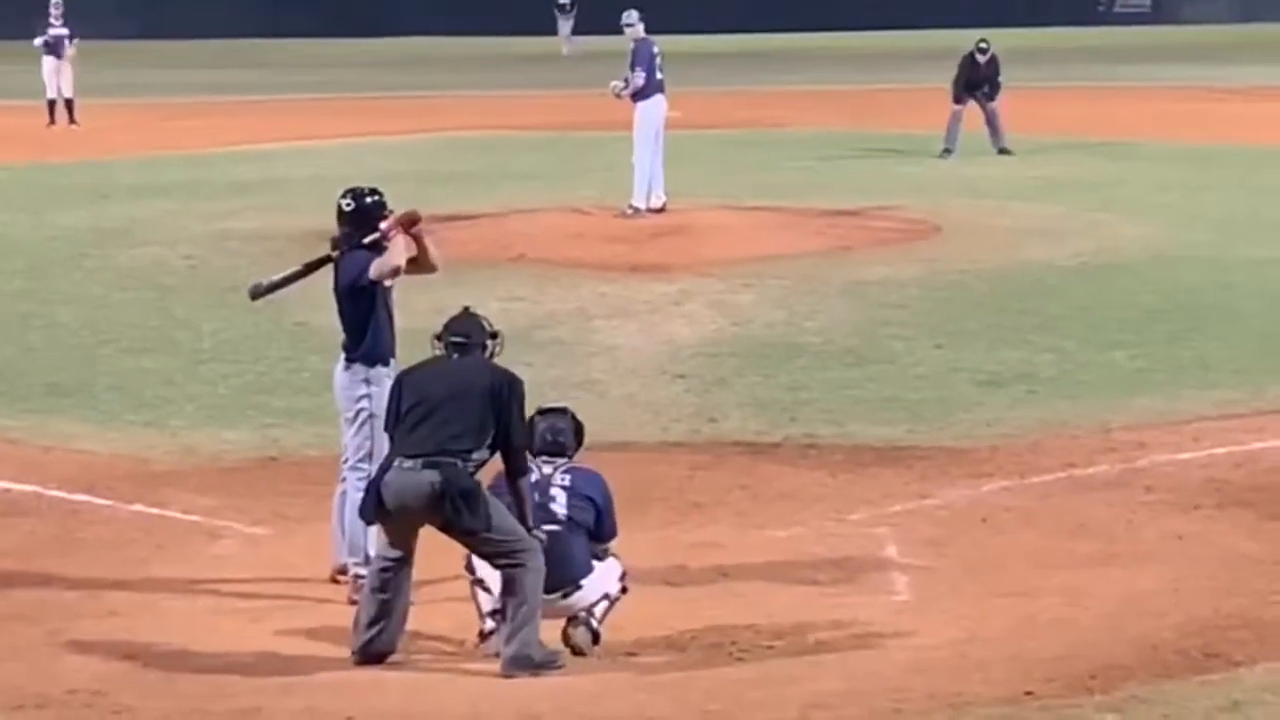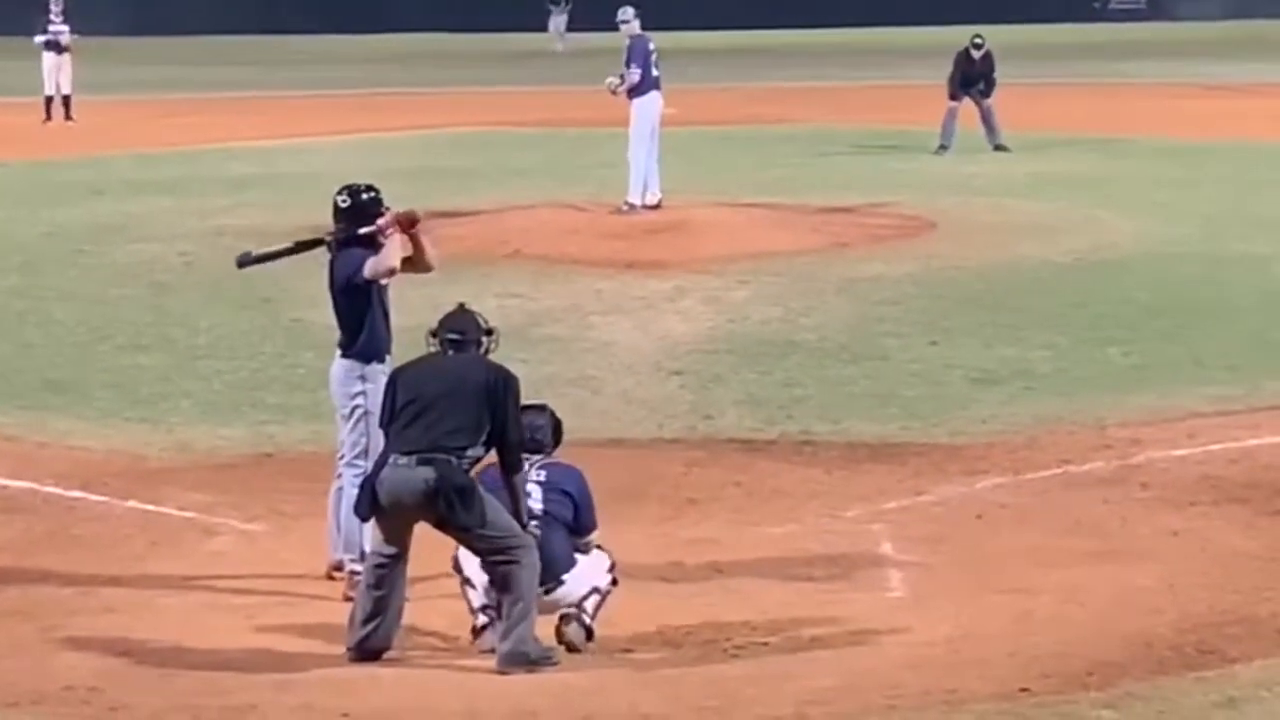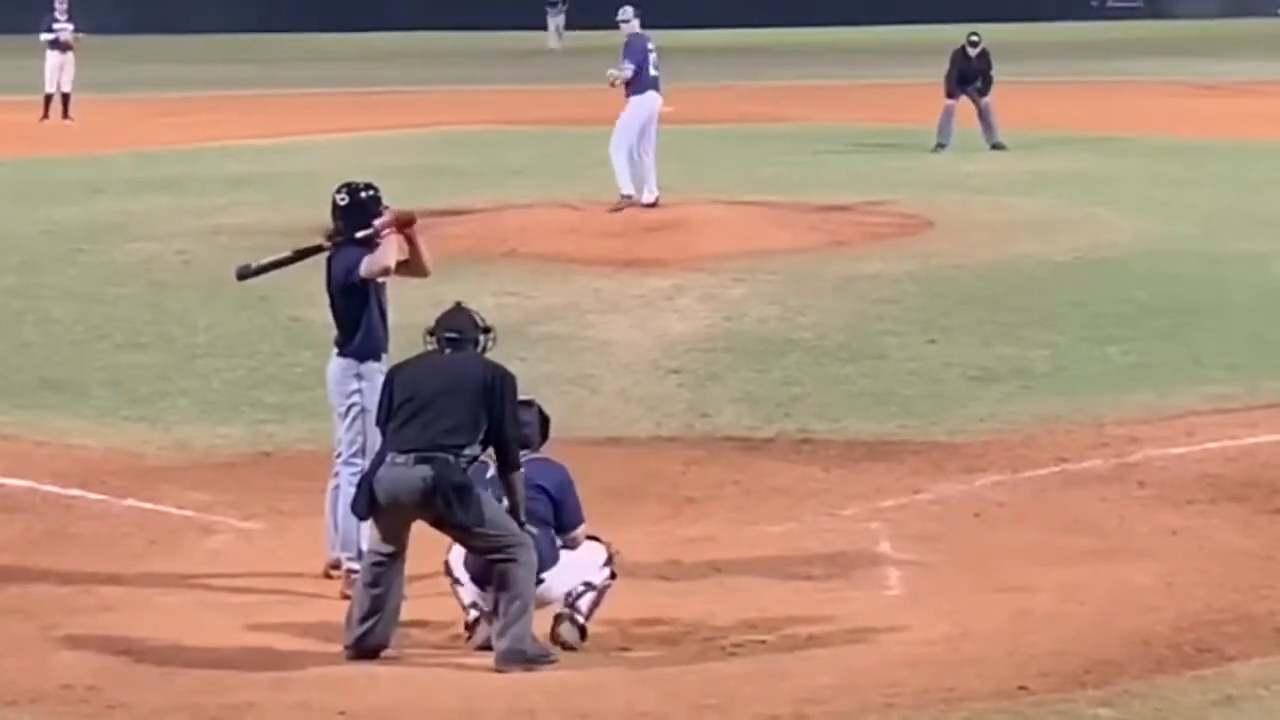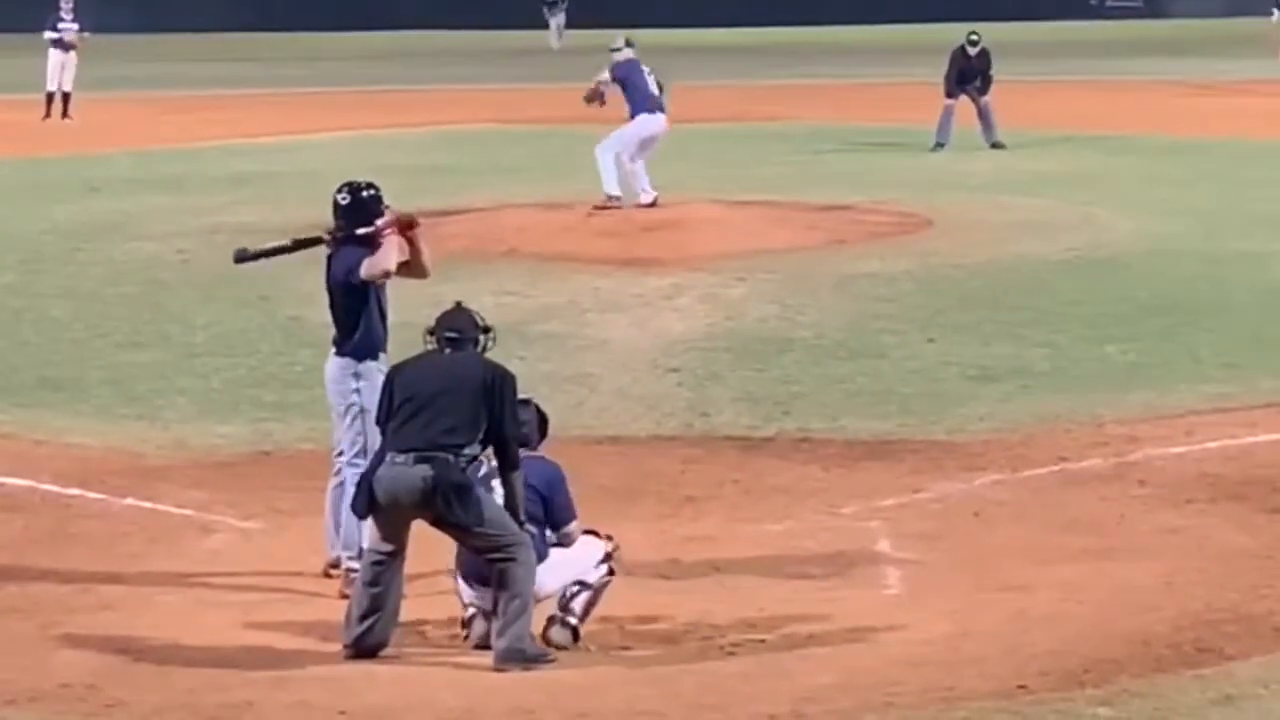
dt=0.3s
person 1, frame 1
left shoulder: (370, 257)
right shoulder: (355, 261)
left elbow: (430, 266)
right elbow: (394, 265)
left wrist: (415, 234)
right wrist: (397, 237)
left hip: (370, 371)
right hip: (365, 375)
left knee: (355, 468)
right knee: (368, 473)
left ankle: (346, 559)
right ankle: (362, 575)
person 1, frame 2
left shoulder: (366, 254)
right shoulder: (350, 258)
left elbow: (426, 265)
right elbow: (389, 267)
left wrist: (411, 233)
right wrist: (394, 237)
left hip: (363, 368)
right hip: (361, 372)
left knee: (350, 465)
right knee: (364, 470)
left ankle: (342, 556)
right ankle: (357, 572)
person 1, frame 3
left shoulder: (364, 252)
right shoulder: (348, 257)
left elbow: (422, 268)
right elbow: (383, 266)
left wrist: (409, 235)
right wrist: (390, 238)
left hip: (359, 367)
right hip: (359, 370)
left knee: (348, 463)
right knee: (363, 468)
left ankle: (340, 554)
right ankle: (355, 570)
person 1, frame 4
left shoulder: (363, 252)
right shoulder: (348, 256)
left elbow: (421, 270)
right elbow: (383, 269)
left wrist: (409, 236)
right wrist: (391, 238)
left hip: (356, 365)
right hip: (357, 369)
left knee: (347, 463)
right knee: (365, 467)
left ankle: (339, 554)
right ankle: (354, 569)
person 2, frame 1
left shoulder: (409, 376)
right shoulder: (502, 380)
right elbow: (515, 461)
left wrist: (408, 502)
right wrist: (527, 523)
left hip: (396, 479)
right hip: (447, 482)
left knee: (392, 554)
right knee: (524, 554)
left ankle: (370, 645)
right ankle: (523, 654)
person 2, frame 2
left shoulder: (404, 373)
right shoulder: (497, 377)
right elbow: (510, 457)
right wrist: (523, 520)
left hip: (391, 476)
right hip: (442, 478)
left knee: (387, 551)
right knee: (518, 550)
left ankle: (366, 642)
right ankle: (518, 650)
person 2, frame 3
left shoulder: (400, 371)
right shoulder: (494, 375)
right elbow: (507, 455)
left wrist: (400, 486)
right wrist: (519, 516)
left hip: (388, 475)
right hip: (439, 477)
left knee: (383, 550)
right knee: (516, 549)
left ankle: (363, 640)
right ankle: (515, 648)
person 2, frame 4
left shoulder: (402, 371)
right shoulder: (494, 374)
right elbow: (507, 454)
right wrist: (519, 516)
left hip: (388, 474)
right hip: (439, 477)
left knee: (384, 548)
right knee: (515, 548)
left ankle: (363, 639)
right ankle: (514, 647)
person 3, frame 1
left shoulder: (506, 478)
right shoulder: (592, 480)
right elbow: (604, 549)
right hip: (571, 594)
left knee: (478, 558)
right knee: (614, 570)
left ankle: (495, 629)
right ankle: (585, 624)
person 3, frame 2
left shoulder: (488, 475)
right shoulder: (570, 475)
right elbow: (587, 543)
left hip: (497, 589)
right hip: (556, 590)
left knee: (465, 555)
right knee: (602, 562)
left ankle: (487, 625)
right ankle: (577, 621)
person 3, frame 3
left shoulder: (475, 471)
right shoulder: (552, 471)
right elbow: (575, 539)
left hip: (484, 587)
right hip: (540, 584)
left knee: (456, 556)
right knee: (600, 555)
left ankle: (480, 619)
right ankle: (572, 621)
person 3, frame 4
left shoulder: (473, 470)
right shoulder: (545, 469)
right elbow: (570, 536)
left hip: (477, 586)
right hip: (530, 579)
right knee: (602, 550)
left ankle: (478, 617)
right ankle: (565, 623)
person 4, frame 1
left shoulder: (640, 47)
right shoulder: (651, 45)
left elbow: (639, 80)
left wrist: (625, 92)
right wrist: (625, 83)
left hip: (647, 104)
right hip: (657, 101)
left knee: (641, 156)
right knee: (654, 155)
left ankle: (638, 204)
right ankle: (657, 200)
person 4, frame 2
left shoulder: (636, 44)
right shoulder: (647, 42)
left elbow: (635, 77)
left wrist: (620, 89)
right wrist: (621, 79)
left hip: (643, 101)
right hip: (653, 98)
left knee: (637, 153)
right knee: (650, 152)
left ankle: (634, 201)
right ankle: (653, 197)
person 4, frame 3
left shoulder: (632, 42)
right shoulder: (648, 42)
left elbow: (626, 73)
left wrist: (615, 79)
right wrist: (618, 75)
left hip: (640, 99)
right hip: (654, 98)
left knee: (617, 147)
right knee: (645, 150)
left ankle: (627, 193)
right ankle: (650, 195)
person 4, frame 4
left shoulder: (624, 66)
right shoulder: (644, 70)
left elbow: (602, 79)
right elbow: (659, 91)
left wrist: (595, 89)
left hip: (644, 120)
right hip: (659, 120)
left knee: (604, 151)
right knee: (632, 158)
left ankle: (613, 196)
right ankle: (647, 196)
